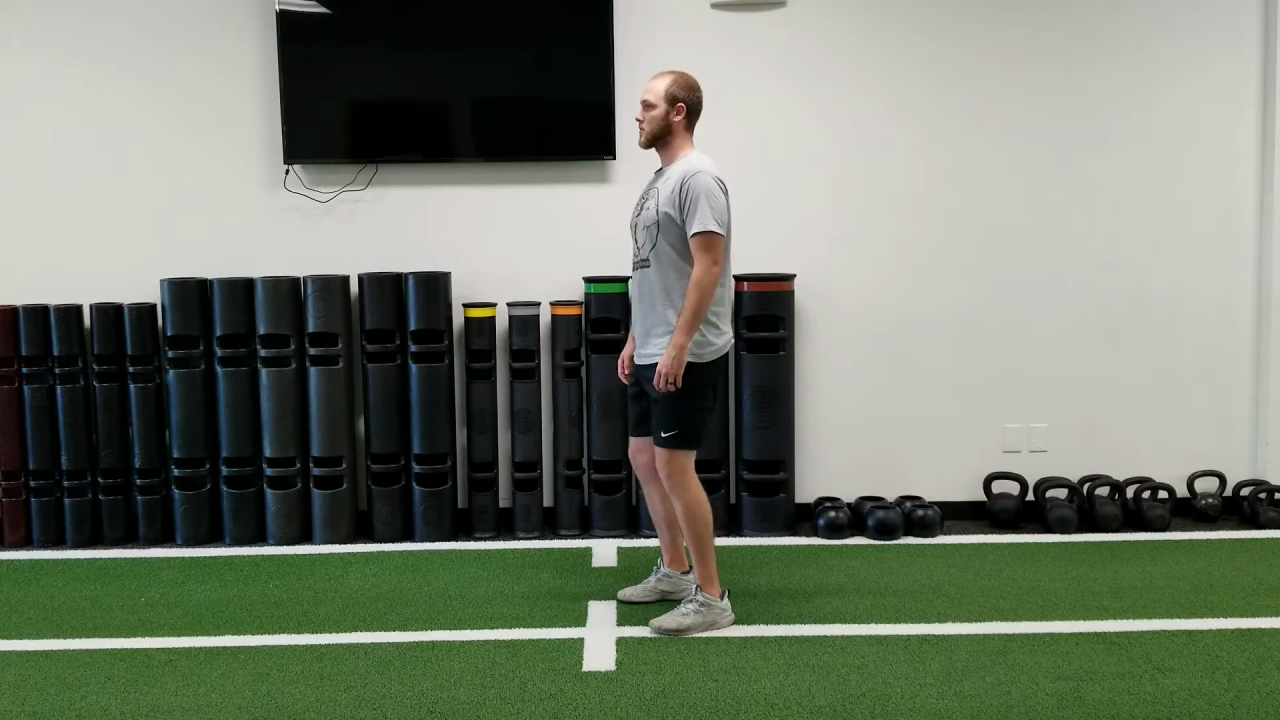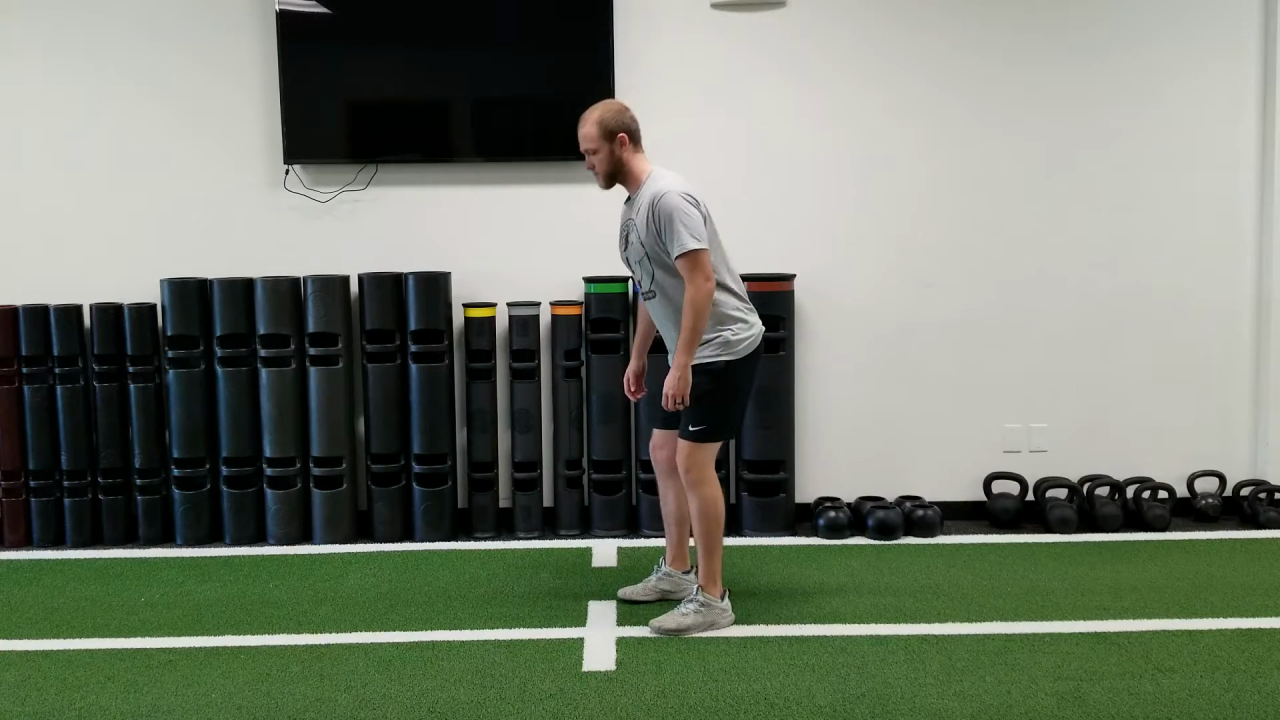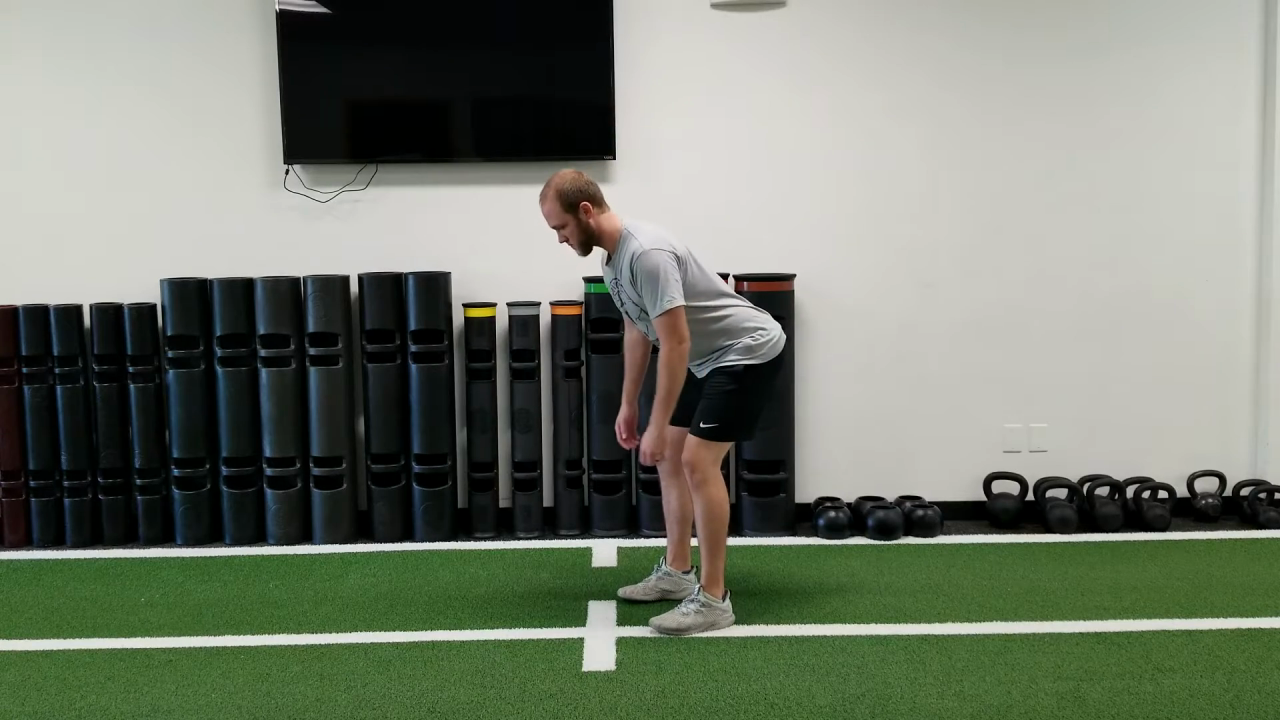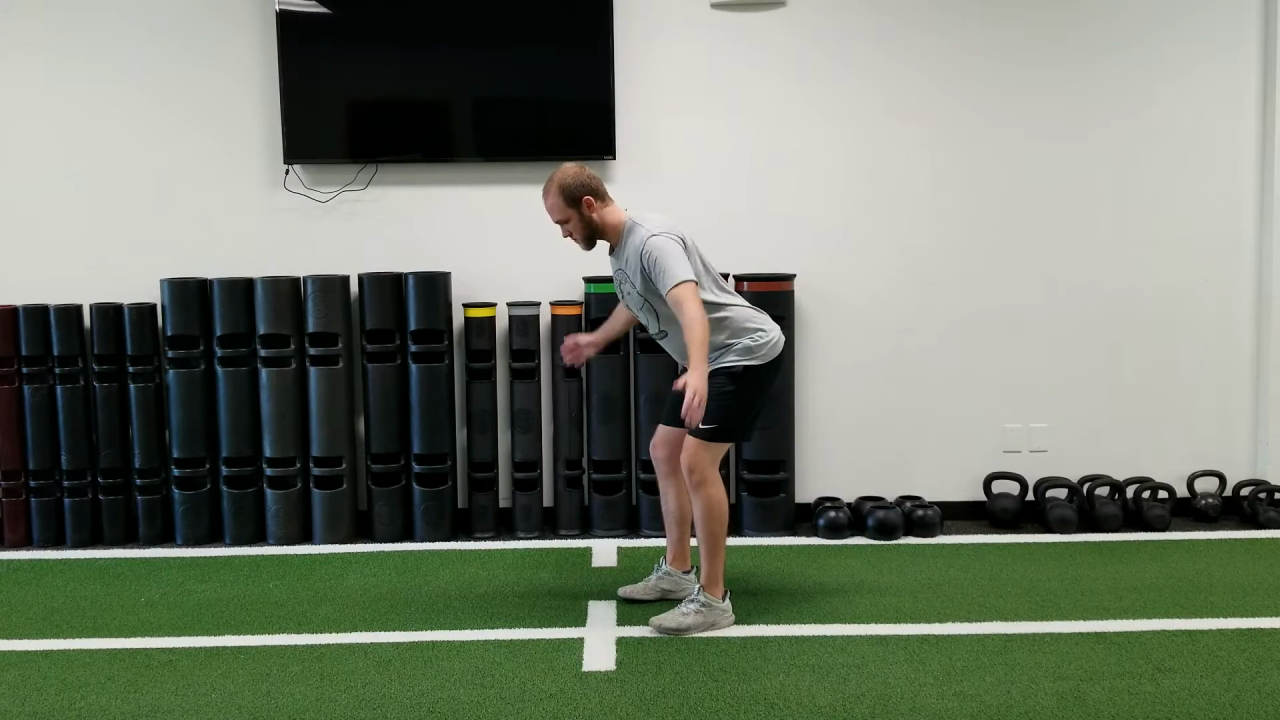
dt=1s
person 1, frame 1
left shoulder: (697, 177)
right shoulder: (660, 180)
left elbow: (708, 265)
left wrist: (679, 346)
right wrist: (634, 342)
left hip: (686, 356)
right hip: (653, 354)
left knee: (673, 469)
right knee: (644, 460)
left ankle: (710, 597)
right ankle: (674, 570)
person 1, frame 2
left shoulder: (667, 196)
right shoulder: (635, 203)
left elbow: (701, 281)
left wrist: (681, 365)
right wrist: (638, 357)
left hip: (723, 348)
right hip: (693, 351)
left knee: (692, 463)
right knee: (663, 455)
left ankle: (712, 598)
right ankle: (675, 571)
person 1, frame 3
left shoulder: (646, 254)
right shoulder: (613, 258)
left elbow: (675, 343)
right elbow: (638, 333)
left wrist: (657, 424)
right wrist: (627, 405)
left hip: (749, 351)
right hip: (712, 355)
left knee: (698, 462)
right knee: (670, 455)
left ankle: (713, 599)
right ankle: (677, 571)
person 1, frame 4
left shoulder: (651, 241)
right shoulder: (619, 249)
left elbow: (691, 308)
right elbow: (636, 305)
left wrist: (698, 375)
right wrist: (596, 341)
left hip: (747, 352)
right hip: (713, 356)
left knee: (697, 463)
right knee: (664, 453)
left ankle: (713, 598)
right ankle: (676, 572)
